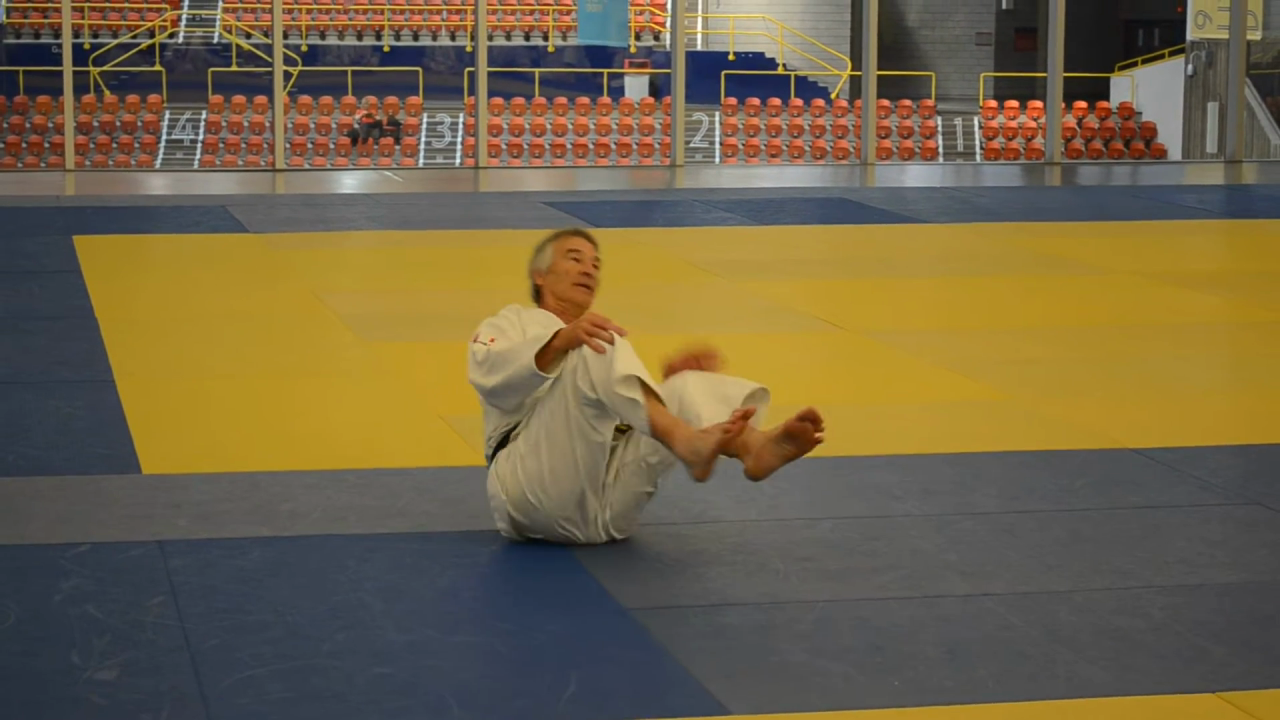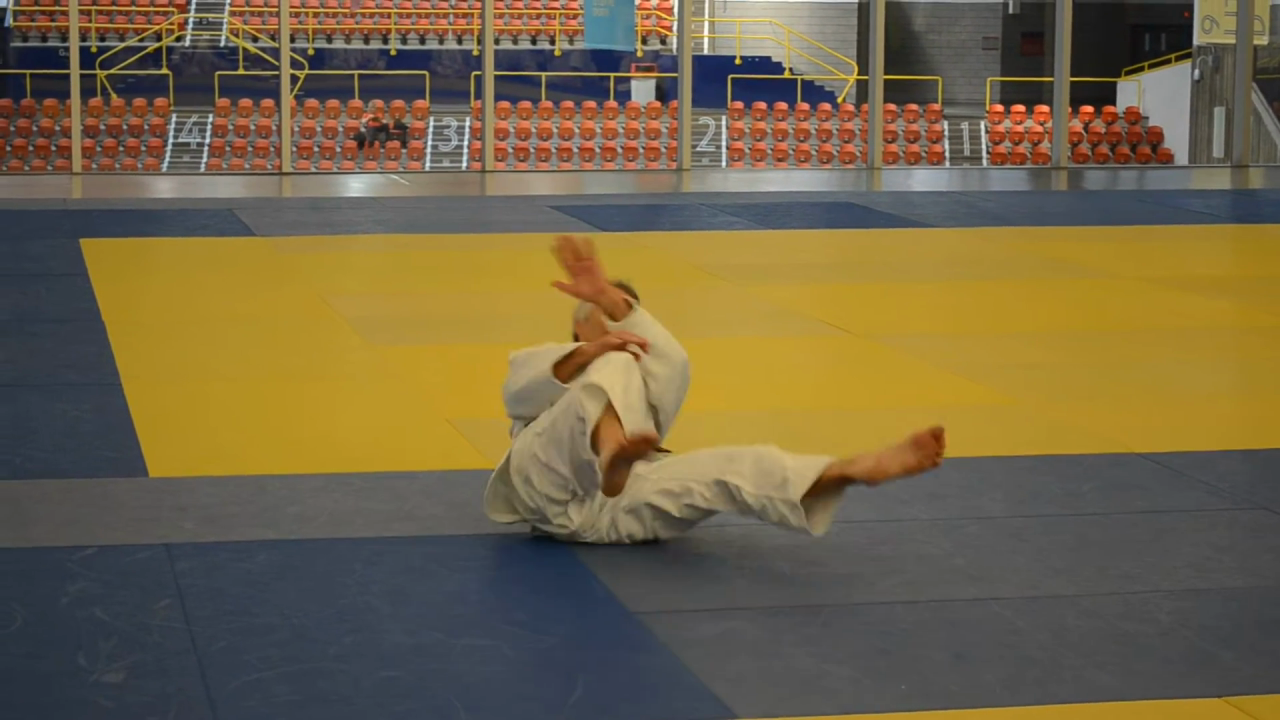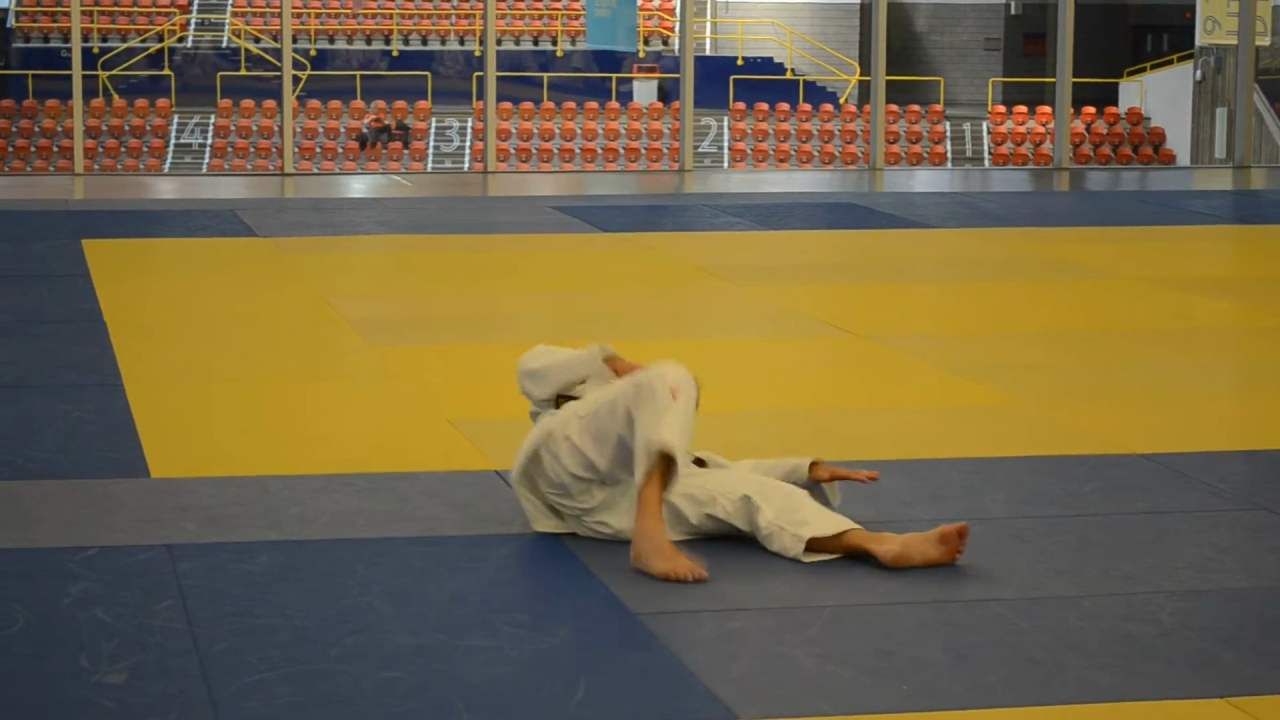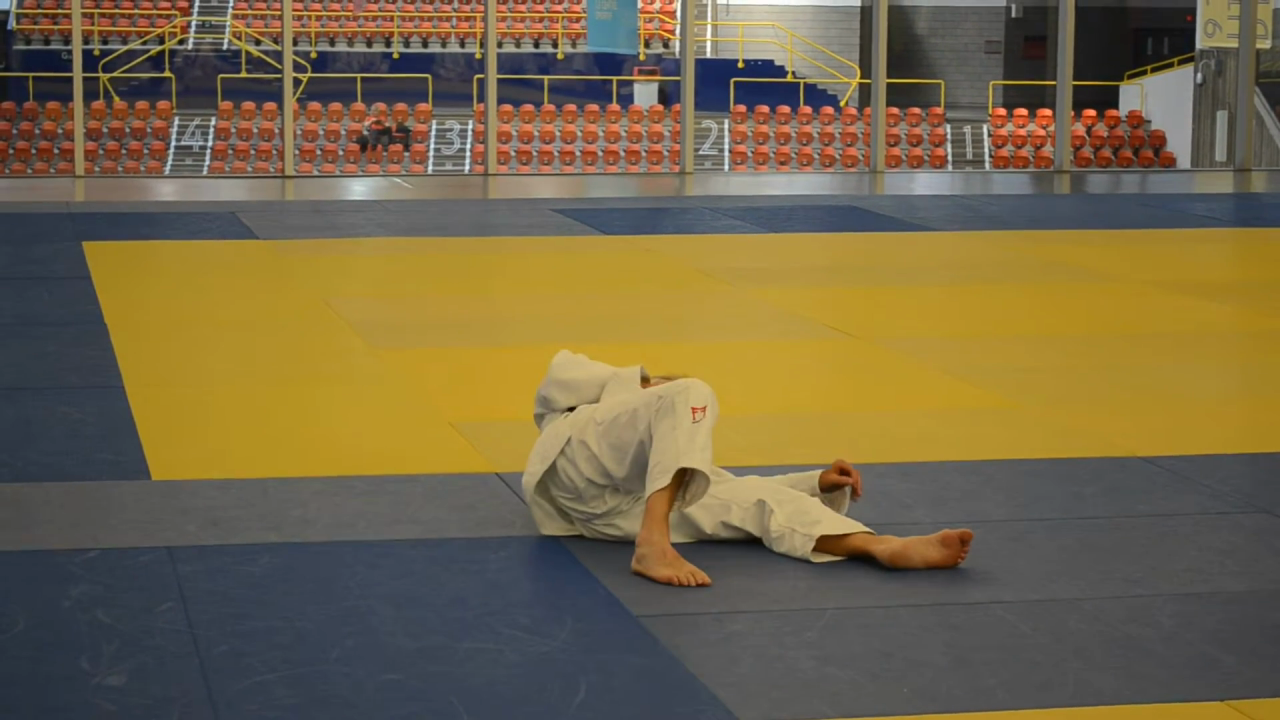
dt=0.3s
person 1, frame 1
left shoulder: (598, 339)
right shoulder: (512, 322)
right elbow: (493, 375)
left wrist: (673, 378)
right wrist: (560, 340)
left hip: (604, 509)
right hip: (535, 488)
left knee: (688, 391)
right knee: (599, 356)
left ankle: (755, 449)
right ankle: (693, 445)
person 1, frame 2
left shoulder: (643, 419)
left elbow: (671, 366)
right elbow: (521, 386)
left wrist: (610, 301)
right wrist: (597, 350)
left hip: (609, 508)
right hip: (548, 484)
left knee: (739, 468)
right knee: (614, 371)
left ankle: (859, 469)
right ankle: (613, 452)
person 1, frame 3
left shoulder: (678, 462)
right shoulder: (583, 394)
left elbow: (733, 473)
right elbow: (535, 369)
left wrist: (808, 470)
right wrist: (609, 362)
left hip: (607, 506)
left knee: (754, 493)
right knee: (668, 382)
left ankle: (885, 545)
right ankle: (649, 537)
person 1, frame 4
left shoulder: (673, 461)
right shoulder: (574, 415)
left elbow: (737, 488)
right elbow: (561, 375)
left wrist: (819, 482)
right wrist: (638, 383)
left hip: (612, 509)
left knee: (761, 503)
right knee: (691, 397)
left ankle: (886, 547)
right ankle: (653, 544)
